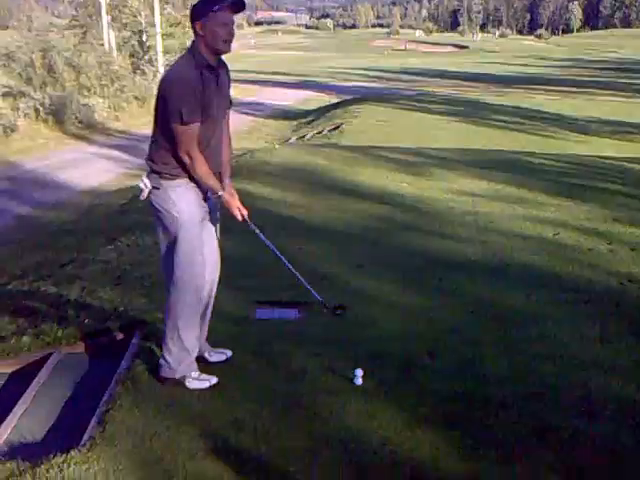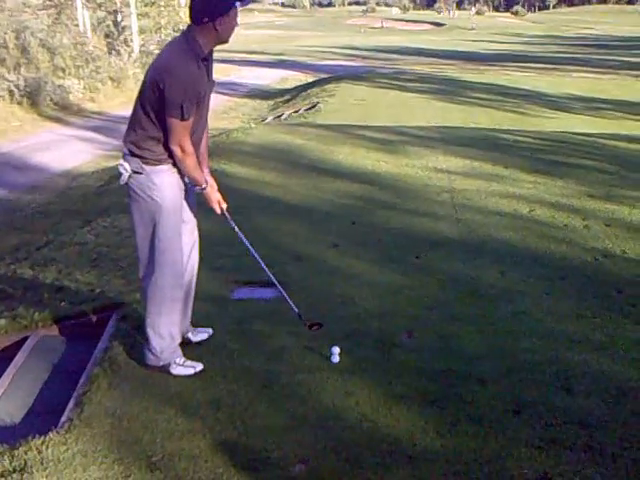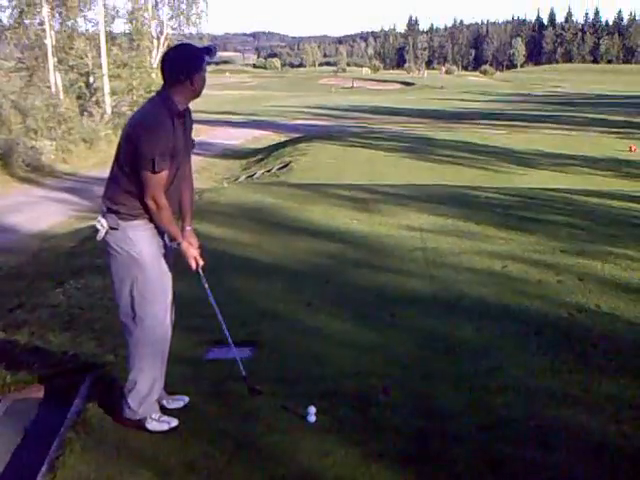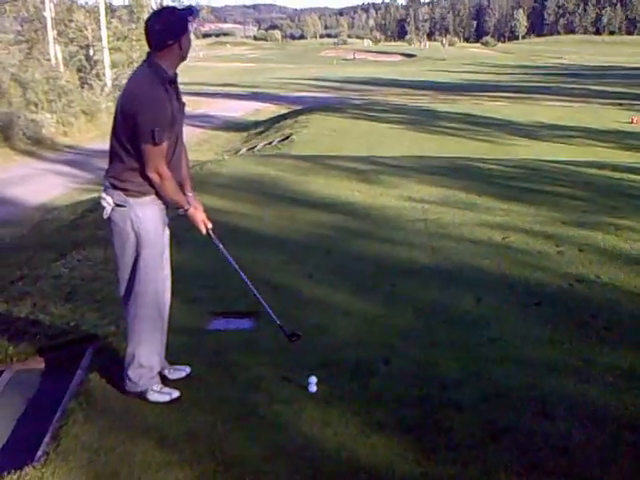
dt=1s
person 1, frame 1
left shoulder: (220, 70)
right shoulder: (182, 78)
right elbow: (189, 153)
left wrist: (227, 182)
right wrist: (221, 194)
left hip: (201, 184)
right hip: (176, 187)
left knee: (208, 271)
right knee: (190, 276)
left ankle: (195, 343)
right ankle: (176, 364)
person 1, frame 2
left shoulder: (202, 53)
right shoulder: (180, 68)
right elbow: (179, 144)
left wrist: (206, 172)
right wrist: (204, 187)
left hip: (172, 166)
right hip: (153, 171)
left knee: (185, 250)
right knee: (167, 262)
left ankle: (178, 326)
right ankle: (161, 351)
person 1, frame 3
left shoulder: (181, 115)
right shoulder: (154, 123)
left elbow: (184, 173)
right elbow: (153, 198)
left wrist: (188, 229)
right wrist: (180, 241)
left hip: (151, 224)
right hip: (130, 226)
left knee: (161, 314)
right knee: (150, 319)
left ankle: (153, 391)
right ankle: (139, 406)
person 1, frame 4
left shoulder: (166, 80)
right shoulder: (149, 94)
left elbow: (176, 143)
right elbow: (155, 169)
left wrist: (190, 194)
right wrist: (187, 208)
left hip: (150, 199)
right hip: (135, 203)
left knee: (157, 287)
right knee: (146, 292)
left ankle: (154, 362)
right ankle: (140, 377)
